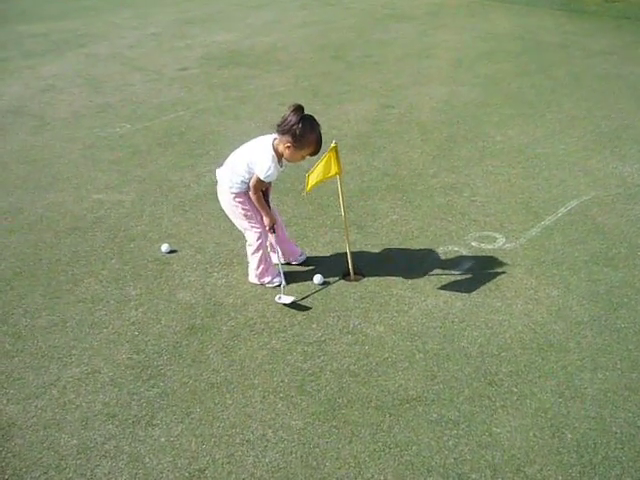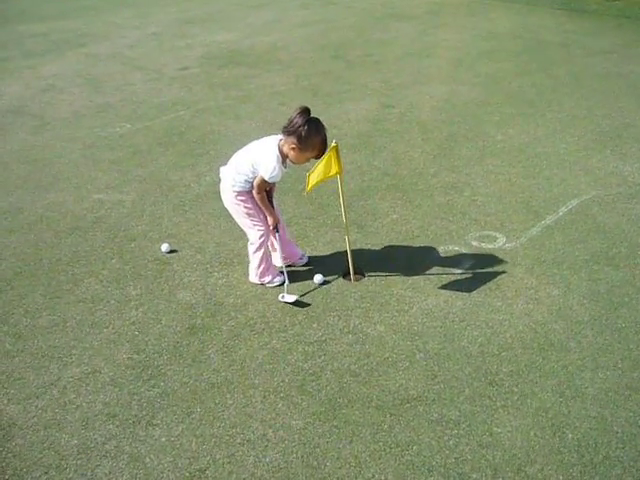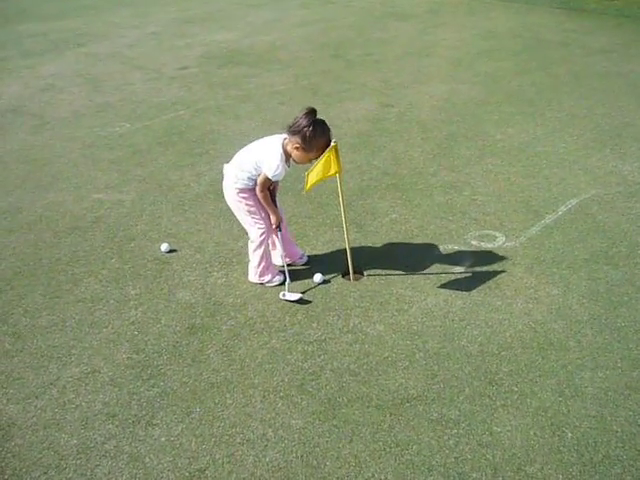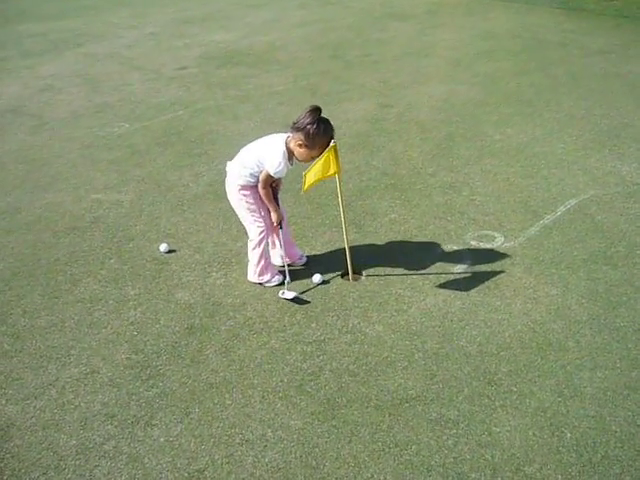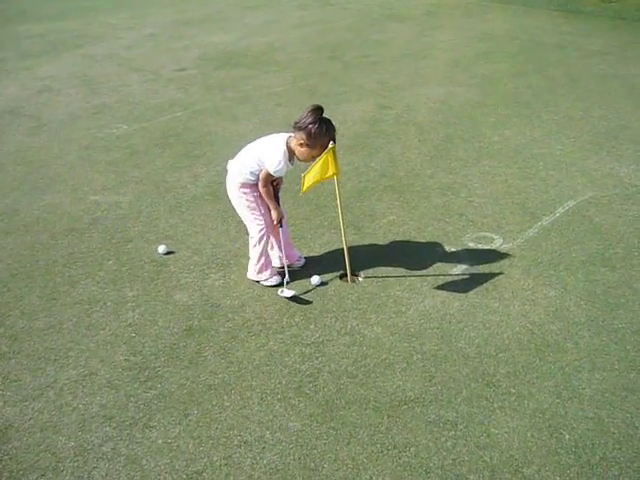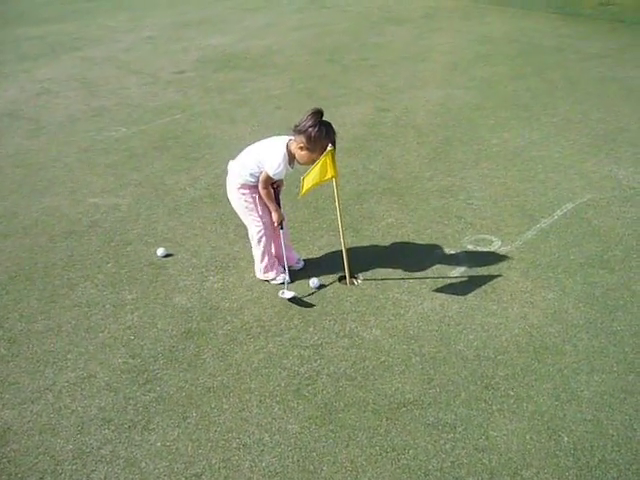
dt=0.1s
person 1, frame 1
left shoulder: (276, 141)
right shoulder: (269, 164)
right elbow: (254, 190)
left wrist: (267, 195)
right wrist: (266, 214)
left hip: (246, 184)
right hip: (234, 192)
left knee: (274, 220)
right knee: (258, 231)
left ankle: (287, 253)
right ankle: (261, 275)
person 1, frame 2
left shoulder: (281, 141)
right shoulder: (273, 165)
right elbow: (257, 190)
left wrist: (270, 188)
right wrist: (270, 214)
left hip: (249, 183)
right hip: (236, 190)
left knee: (275, 221)
right knee: (261, 229)
left ankle: (287, 256)
right ankle: (262, 274)
person 1, frame 3
left shoulder: (285, 141)
right shoulder: (276, 163)
right elbow: (260, 188)
left wrist: (273, 188)
right wrist: (272, 212)
left hip: (253, 182)
right hip: (239, 188)
left knee: (278, 220)
right knee: (261, 228)
left ankle: (287, 254)
right ankle: (261, 274)
person 1, frame 4
left shoulder: (289, 140)
right shoulder: (278, 160)
right elbow: (263, 186)
left wrist: (276, 184)
right wrist: (273, 210)
left hip: (255, 180)
right hip: (242, 185)
left knee: (278, 218)
right knee: (261, 227)
left ankle: (285, 255)
right ankle: (260, 273)
person 1, frame 5
left shoulder: (290, 139)
right shoulder: (279, 159)
right elbow: (263, 184)
left wrist: (277, 179)
right wrist: (274, 208)
left hip: (256, 179)
right hip: (242, 184)
left knee: (278, 219)
right knee: (262, 225)
left ankle: (285, 256)
right ankle: (260, 271)
person 1, frame 6
left shoulder: (290, 143)
right shoulder: (278, 161)
right elbow: (263, 186)
left wrist: (277, 181)
right wrist: (275, 210)
left hip: (257, 180)
right hip: (242, 185)
left knee: (277, 221)
right knee: (262, 226)
left ankle: (284, 259)
right ankle: (267, 270)
